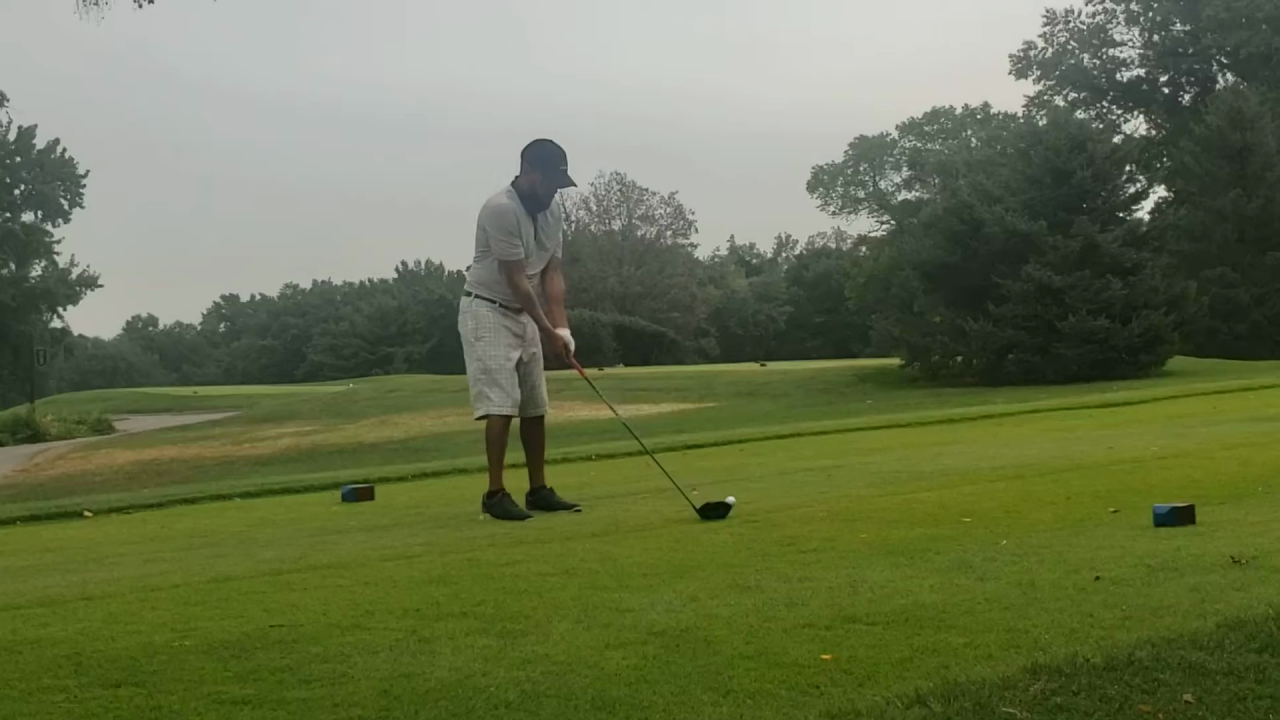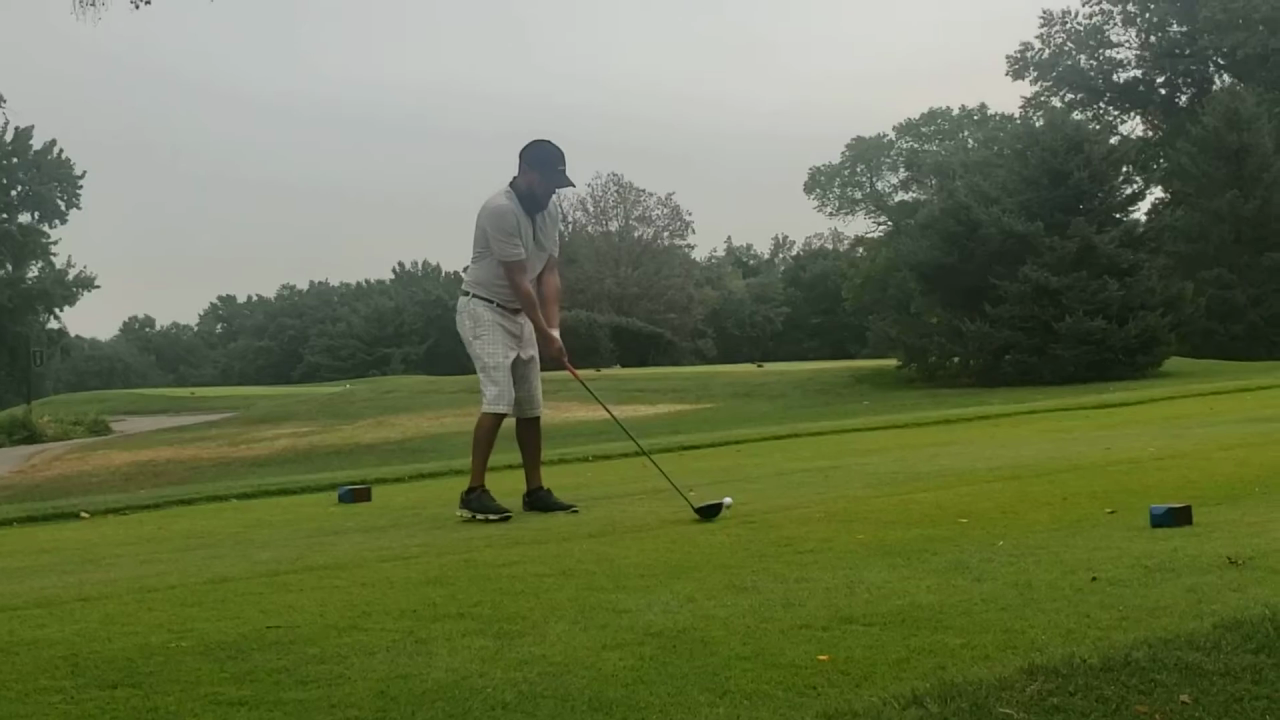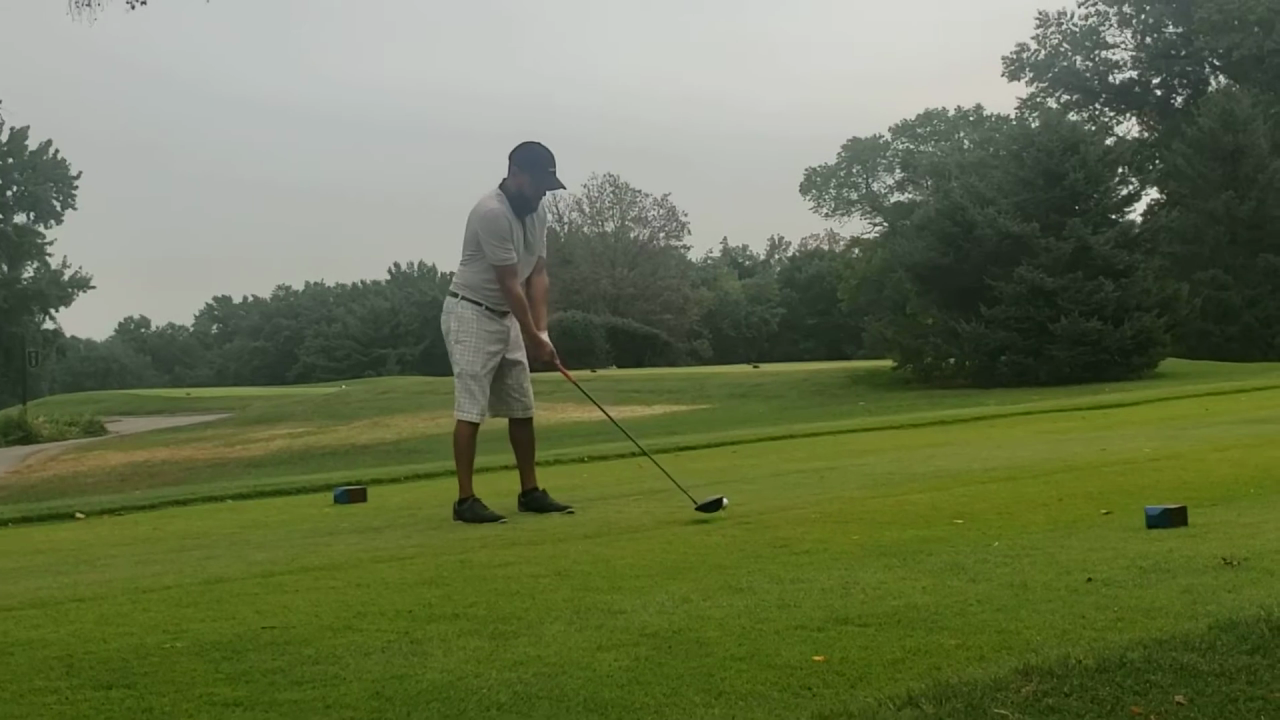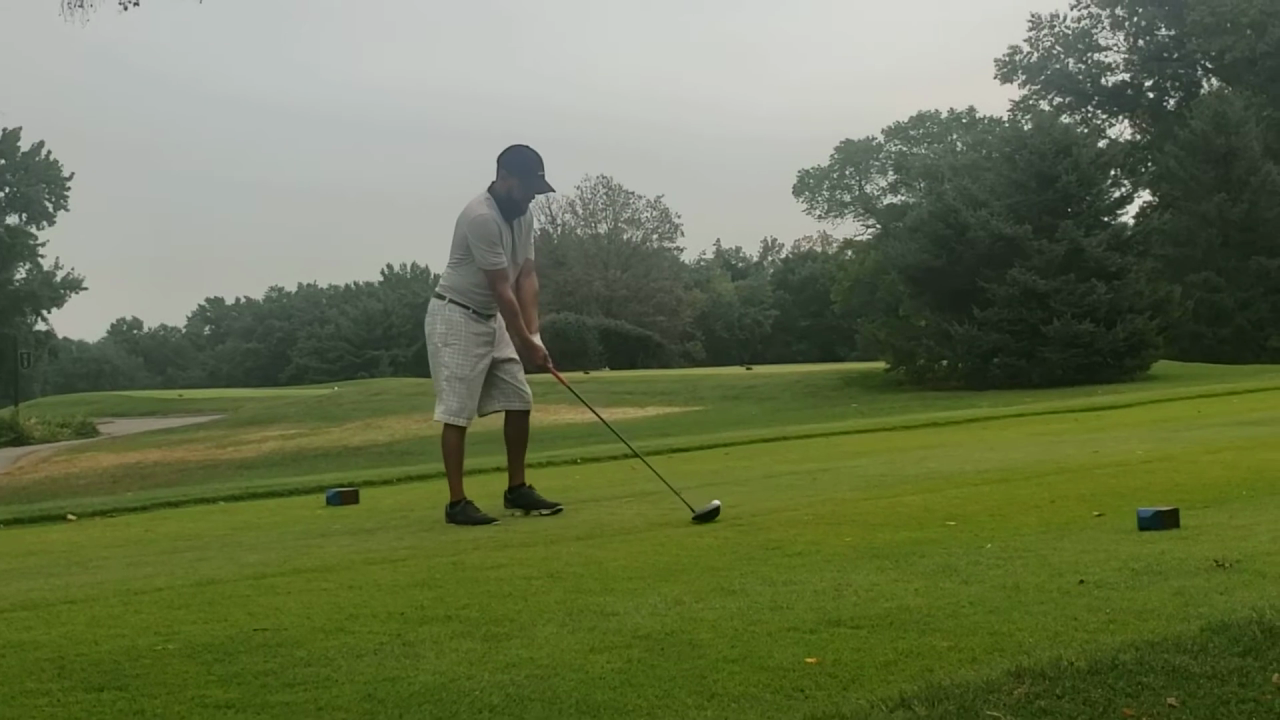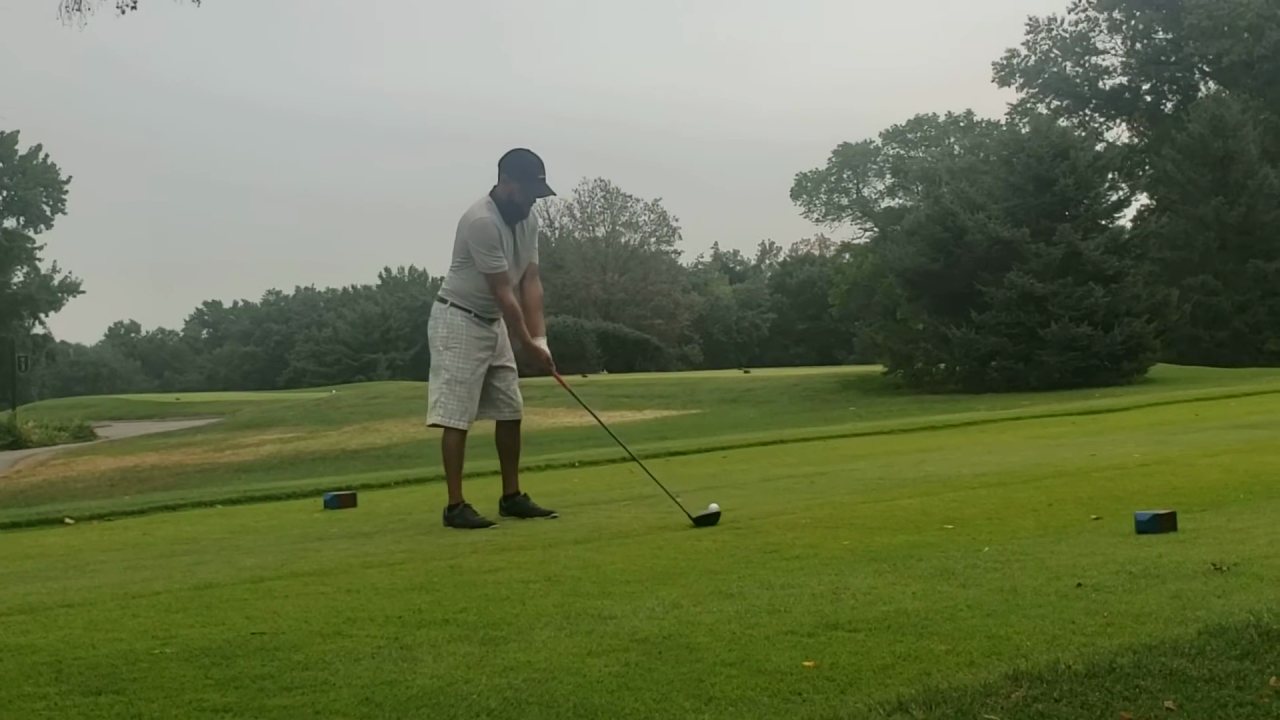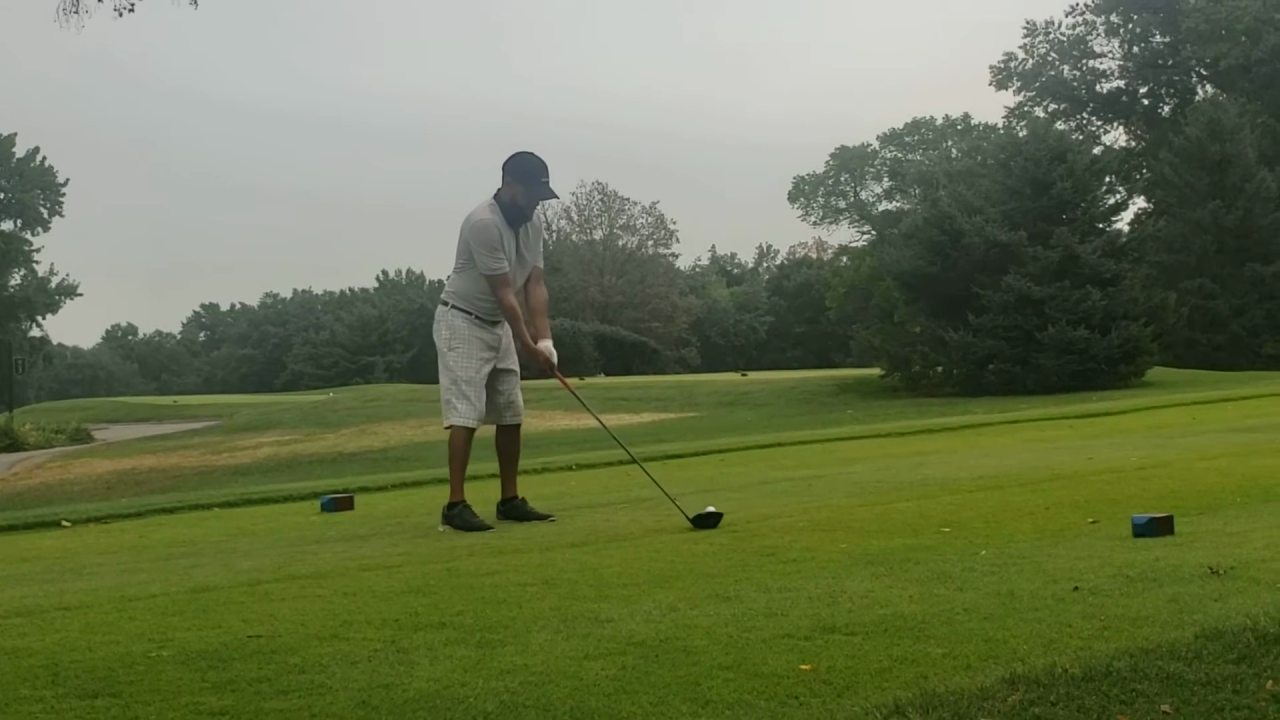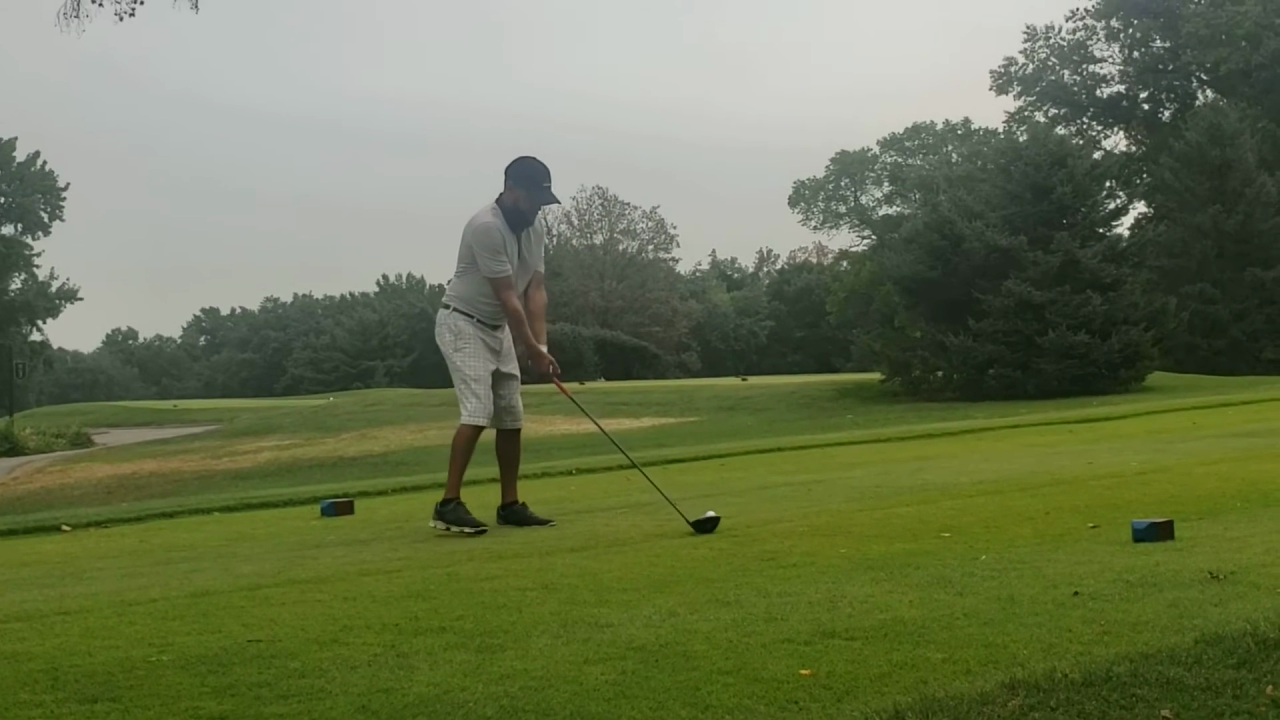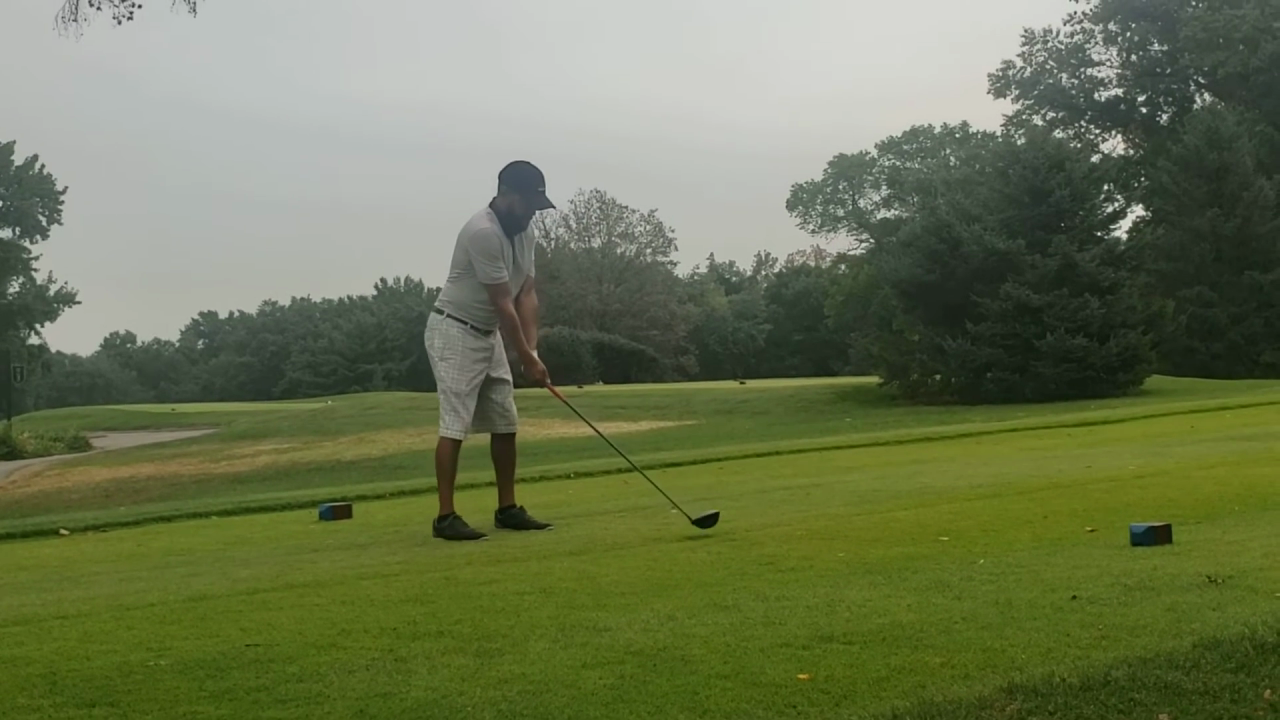
dt=0.2s
person 1, frame 1
left shoulder: (552, 211)
right shoulder: (501, 209)
left elbow: (552, 274)
right elbow: (516, 279)
left wrist: (561, 327)
right wrist: (547, 331)
left hip: (522, 315)
right hip: (487, 311)
left knee: (535, 406)
right knee: (503, 401)
left ankle: (538, 490)
right ankle: (495, 493)
person 1, frame 2
left shoulder: (548, 211)
right shoulder: (500, 210)
left elbow: (548, 274)
right elbow: (518, 280)
left wrist: (554, 328)
right wrist: (544, 334)
left hip: (519, 314)
right hip: (483, 311)
left knee: (530, 407)
right knee: (500, 399)
left ankle: (535, 491)
right ankle: (474, 491)
person 1, frame 3
left shoulder: (536, 212)
right shoulder: (491, 213)
left elbow: (537, 275)
right elbow: (510, 284)
left wrist: (542, 331)
right wrist: (534, 339)
left hip: (505, 317)
right hip: (470, 314)
left knee: (521, 407)
right knee: (472, 407)
left ankle: (530, 491)
right ankle: (465, 500)
person 1, frame 4
left shoulder: (523, 215)
right shoulder: (481, 217)
left elbow: (526, 277)
right elbow: (502, 289)
left wrist: (534, 333)
right wrist: (526, 344)
left hip: (491, 319)
right hip: (456, 317)
left knee: (518, 400)
right knee: (457, 410)
left ankle: (517, 489)
right ankle: (457, 502)
person 1, frame 5
left shoulder: (526, 220)
right shoulder: (481, 221)
left elbow: (530, 281)
right elbow: (503, 292)
left wrist: (540, 338)
right wrist: (529, 346)
left hip: (492, 323)
right hip: (458, 321)
left knee: (510, 411)
right knee: (457, 414)
left ankle: (511, 497)
right ankle: (455, 505)
person 1, frame 6
left shoulder: (532, 223)
right shoulder: (483, 223)
left elbow: (535, 284)
right elbow: (503, 293)
left wrist: (545, 339)
right wrist: (528, 346)
left hip: (497, 326)
right hip: (462, 322)
left knee: (510, 414)
right knee: (468, 413)
left ankle: (509, 500)
right ankle: (456, 505)
person 1, frame 7
left shoulder: (535, 228)
right shoulder: (486, 227)
left elbow: (535, 289)
right elbow: (507, 296)
left wrist: (541, 344)
right wrist: (533, 349)
left hip: (498, 329)
right hip: (462, 325)
left knee: (511, 418)
right knee: (478, 412)
left ankle: (510, 505)
right ankle: (449, 502)
person 1, frame 8
left shoulder: (524, 232)
right shoulder: (482, 232)
left elbow: (526, 294)
right elbow: (502, 303)
left wrist: (532, 350)
right wrist: (527, 358)
left hip: (488, 334)
right hip: (454, 331)
left knee: (505, 423)
right knee: (457, 424)
left ankle: (507, 509)
right ankle: (445, 517)
